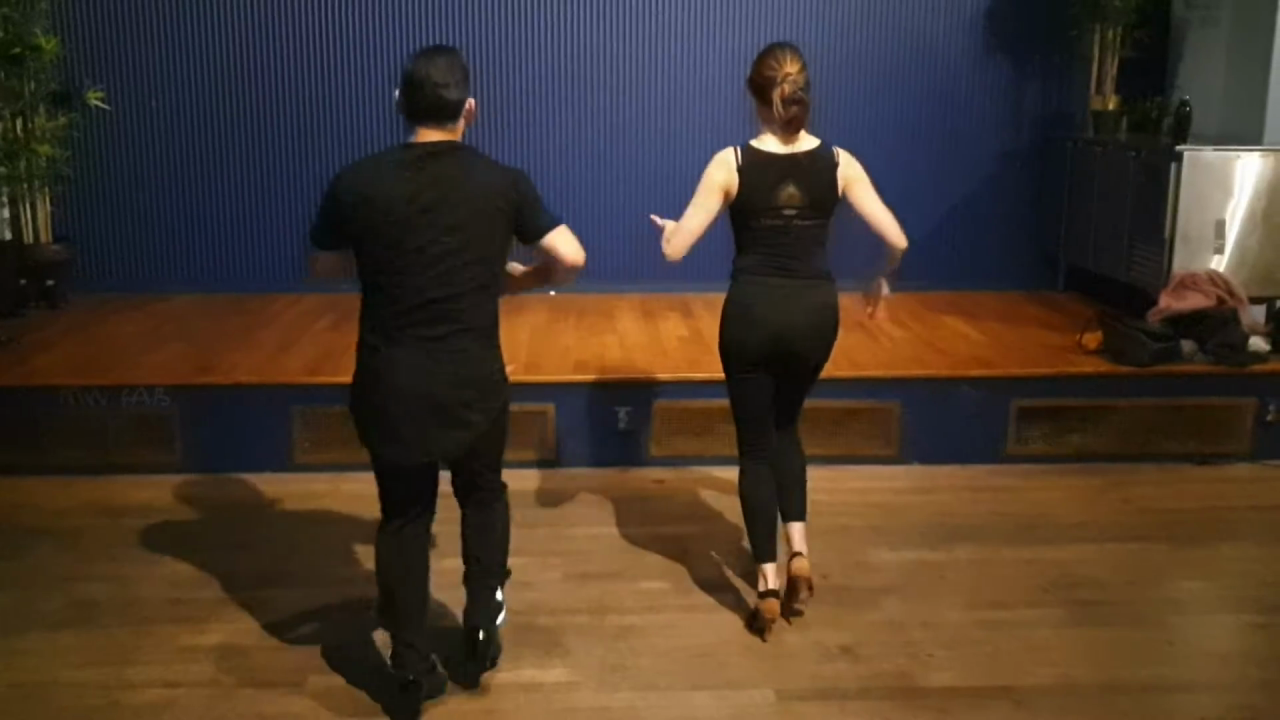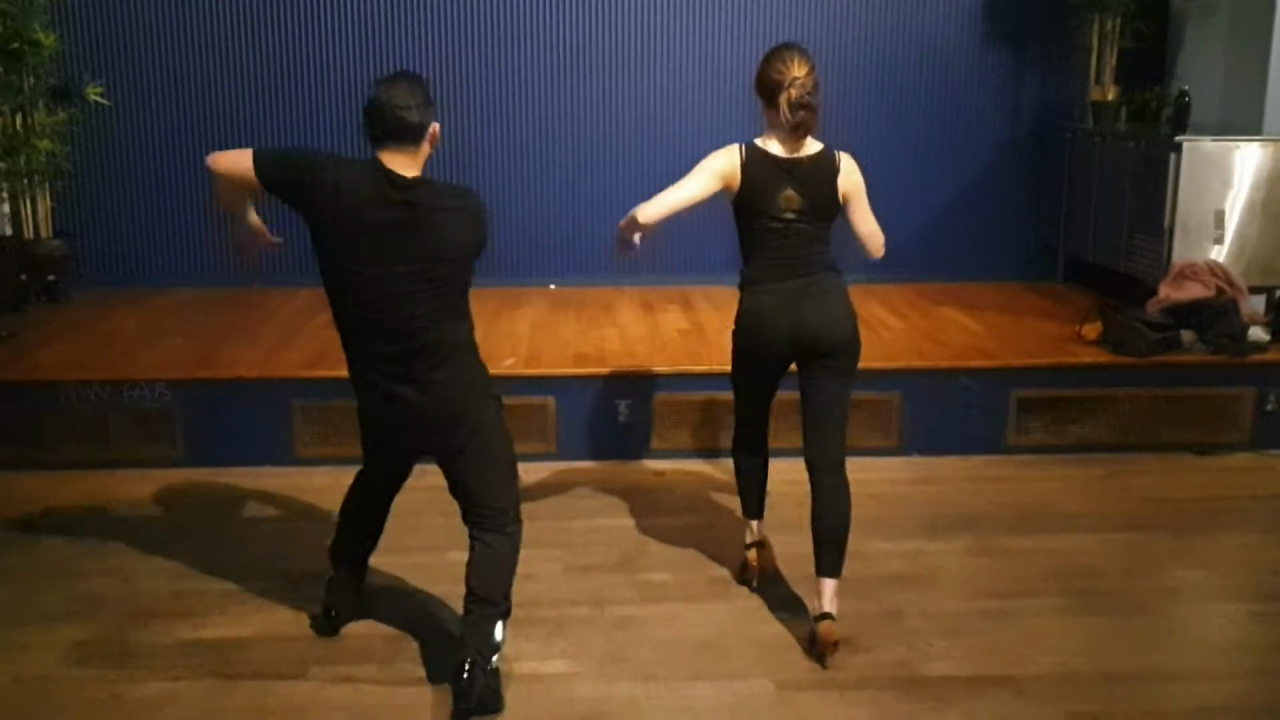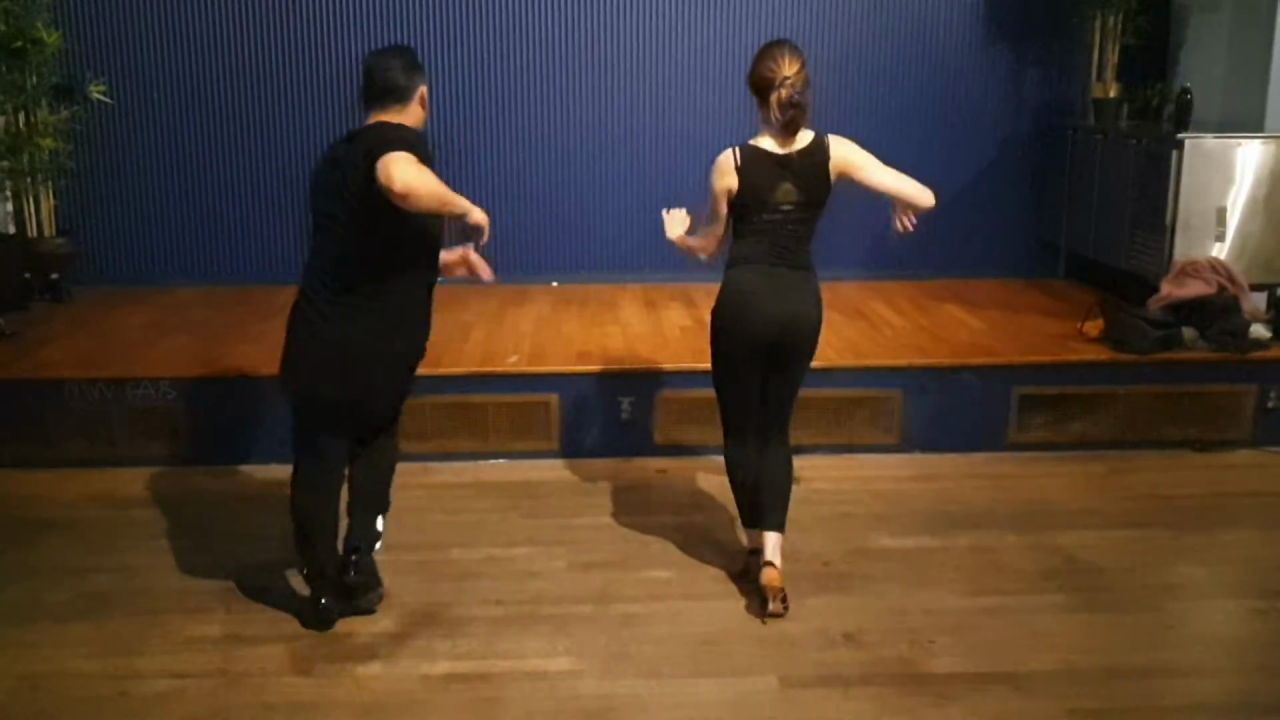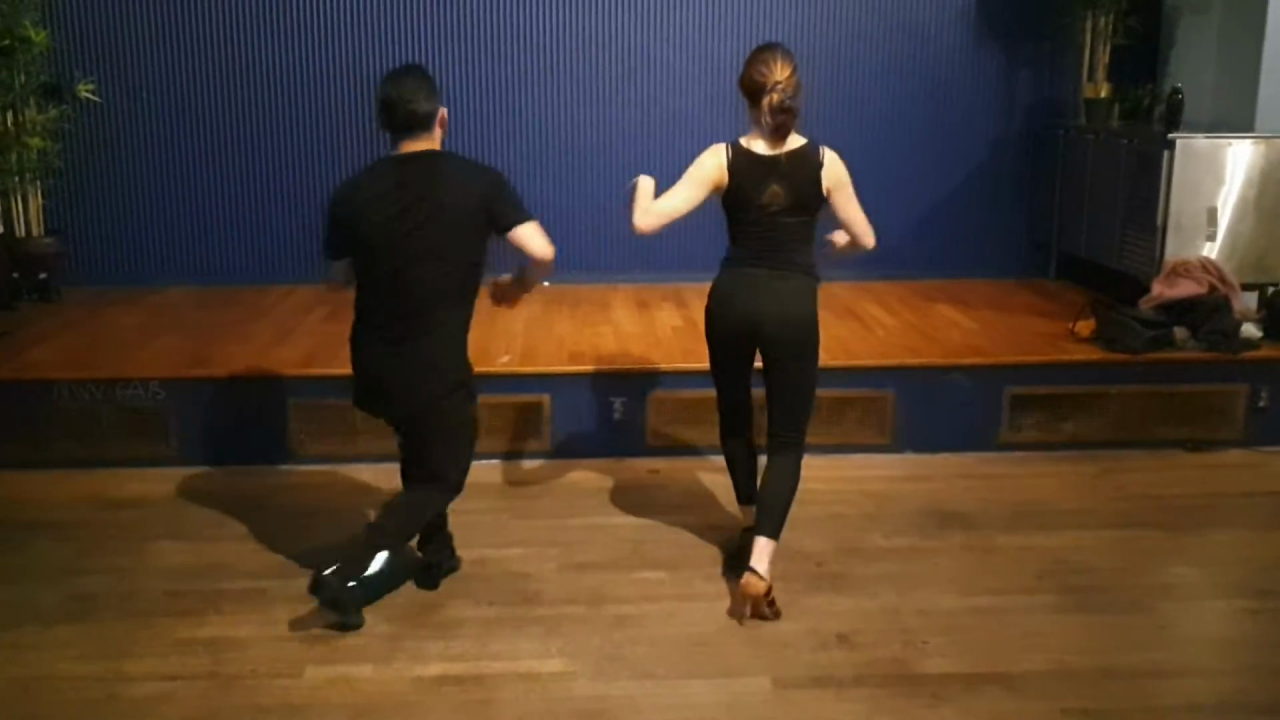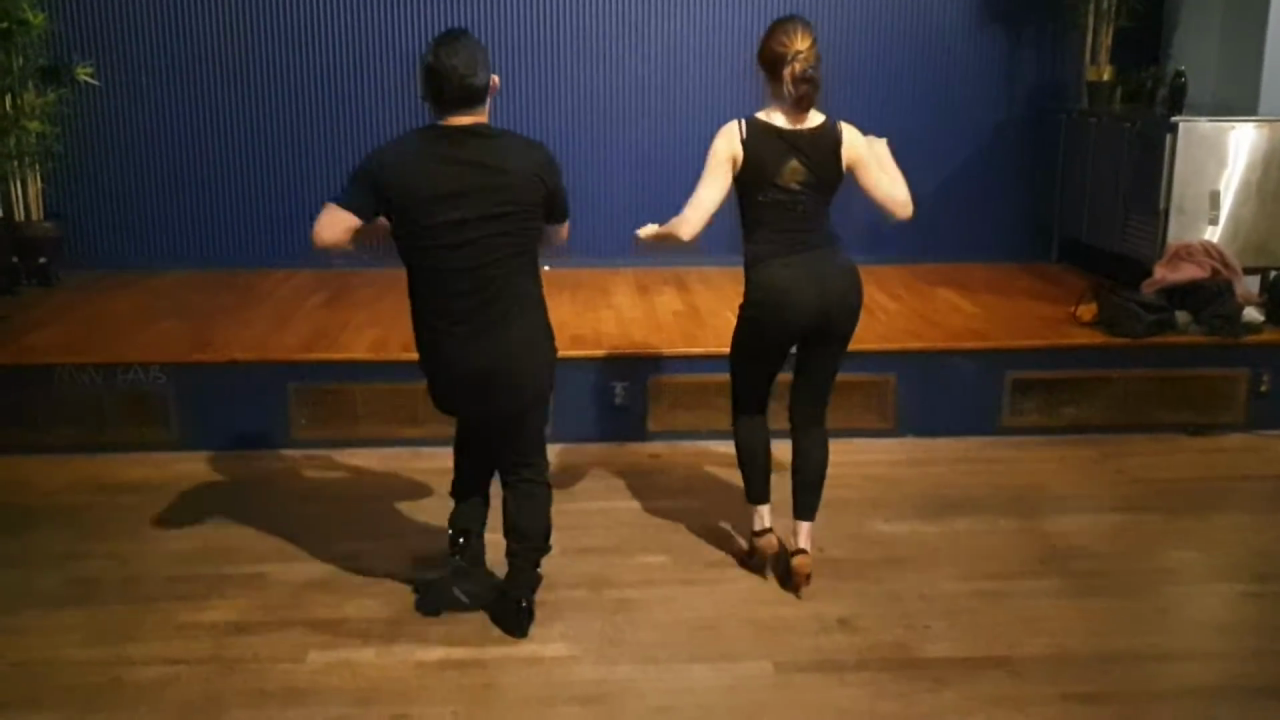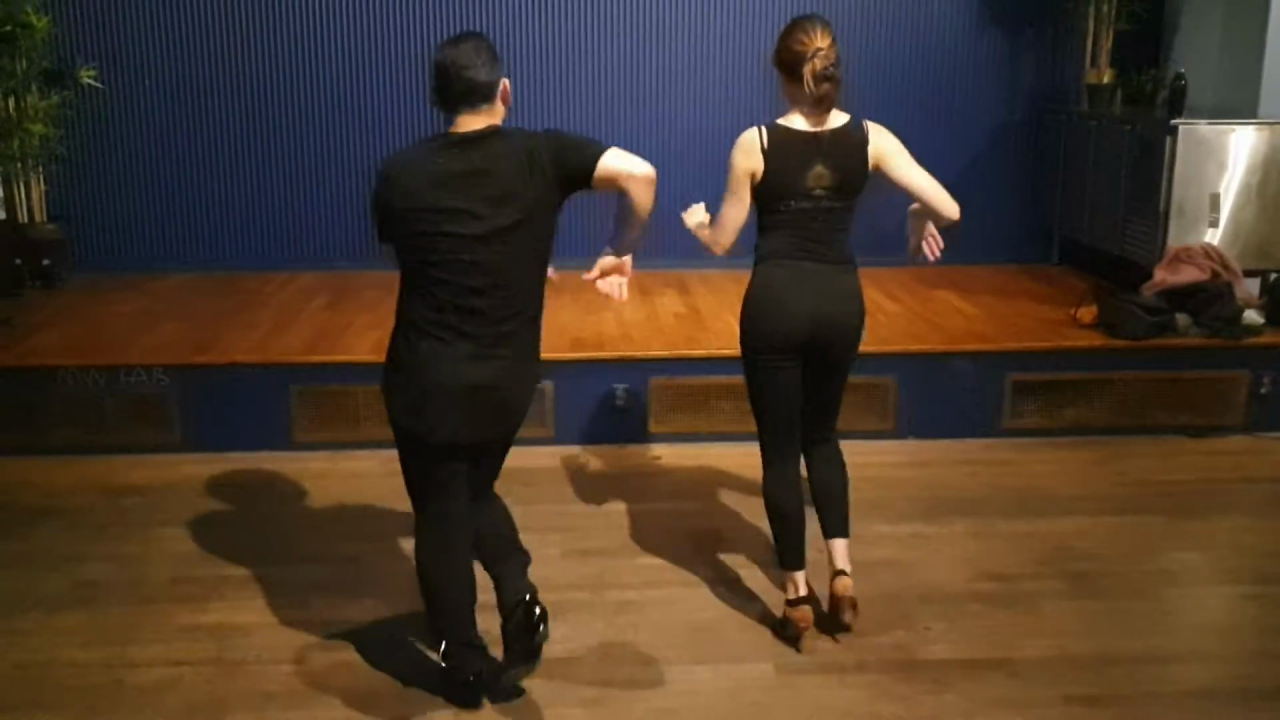
dt=0.5s
person 1, frame 1
left shoulder: (355, 182)
right shoulder: (499, 183)
left elbow: (326, 265)
right elbow: (570, 259)
right wrist: (522, 276)
left hip: (390, 386)
right hip: (472, 383)
left knee: (403, 520)
right knee: (483, 495)
left ankle: (412, 663)
right ankle: (484, 624)
person 1, frame 2
left shoulder: (329, 182)
right shoulder: (462, 210)
left elbow: (220, 164)
left wrist: (248, 217)
left hip: (383, 400)
right hip: (459, 398)
left knee: (377, 483)
right knee: (495, 523)
left ankle: (340, 599)
right ankle: (477, 666)
person 1, frame 3
left shoulder: (335, 157)
right shoulder: (398, 142)
right elbow: (400, 180)
left wrist: (442, 260)
right wrist: (466, 209)
left hip: (315, 342)
right hip: (380, 347)
left knee: (315, 467)
right knee: (372, 446)
left ankle: (325, 593)
right ankle: (360, 561)
person 1, frame 4
left shoulder: (356, 193)
right shoulder: (479, 181)
left elbow: (341, 278)
right elbow: (542, 253)
right wrist: (516, 286)
left hip: (374, 363)
right hip: (434, 364)
left knee: (424, 452)
right knee: (438, 476)
left ankle: (436, 553)
right ankle: (347, 577)
person 1, frame 5
left shoulder: (396, 161)
right shoulder: (534, 160)
left elbow: (327, 235)
right elbow: (558, 236)
left wrist: (384, 224)
left hip: (449, 355)
right hip: (524, 350)
left knee: (476, 444)
right knee: (526, 468)
left ankle: (466, 563)
right ankle: (520, 597)
person 1, frame 6
left shoulder: (400, 173)
right shoulder: (543, 155)
right elbow: (639, 173)
right wrist: (622, 254)
left hip: (424, 378)
right hip: (507, 376)
left knee: (440, 518)
right knee: (478, 492)
left ankle: (464, 663)
right ankle: (519, 606)
person 2, frame 1
left shoulder: (729, 164)
right shoulder: (836, 163)
left elbow: (675, 247)
right elbow: (896, 242)
left wrist: (664, 229)
right wrist: (880, 282)
left hip: (751, 313)
right hip: (814, 312)
left knee: (755, 446)
right knee: (784, 431)
left ankle: (766, 589)
right ankle: (798, 550)
person 2, frame 2
left shoulder: (735, 160)
right shoulder: (840, 166)
left elbow: (649, 214)
right elbow: (876, 248)
left wrist: (628, 226)
left hip: (764, 316)
right hip: (830, 316)
left knee: (751, 427)
right knee: (827, 459)
left ankle: (754, 541)
right ankle: (826, 609)
person 2, frame 3
left shoulder: (733, 163)
right shoulder: (836, 154)
left elbow: (706, 249)
right elbow: (922, 198)
left wrist: (676, 227)
right wrist: (904, 204)
left hip: (741, 303)
right hip: (801, 304)
left knee: (740, 432)
right knee: (775, 428)
left ankle: (755, 549)
right ankle: (772, 560)
person 2, frame 4
left shoulder: (723, 160)
right shoulder: (824, 162)
left elbow: (646, 223)
right elbow: (865, 239)
left wrist: (643, 188)
right wrist: (837, 239)
left hip: (733, 301)
right hip: (793, 306)
left knee: (734, 416)
right knee: (787, 438)
left ankle: (750, 526)
right ankle: (759, 569)
person 2, frame 5
left shoulder: (738, 136)
right shoulder: (846, 139)
left elbow: (689, 228)
right elbow: (902, 210)
left wrist: (654, 232)
right wrist: (882, 155)
left hip: (775, 291)
right hip: (837, 285)
left knee: (748, 404)
right knee: (810, 415)
left ankle: (763, 530)
right ankle: (800, 544)
person 2, frame 6
left shoulder: (756, 144)
right shoulder: (869, 138)
left elbow: (719, 243)
right elbow: (947, 207)
left wrist: (695, 220)
right wrist: (922, 220)
left hip: (775, 303)
right hip: (840, 301)
left knee: (780, 449)
right knee: (820, 437)
left ankle: (797, 598)
right ankle: (840, 573)
